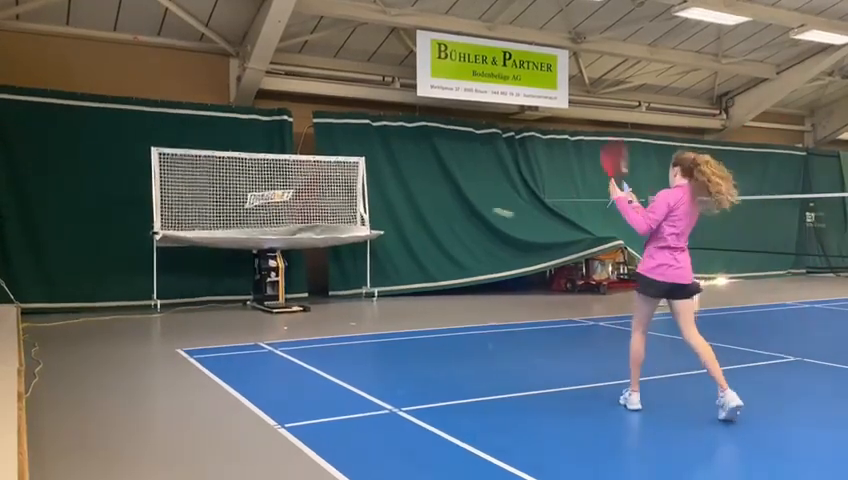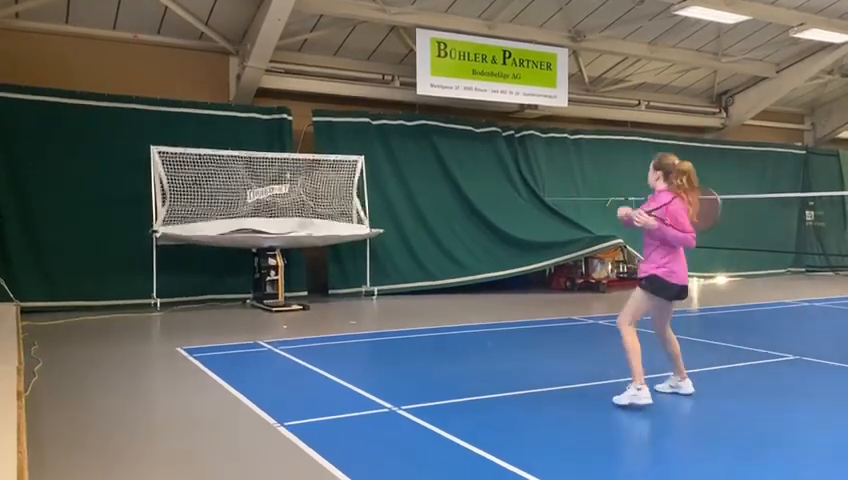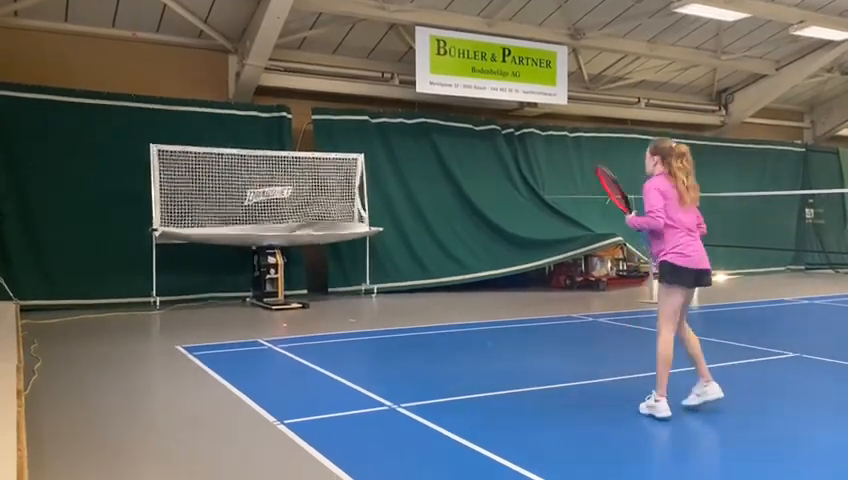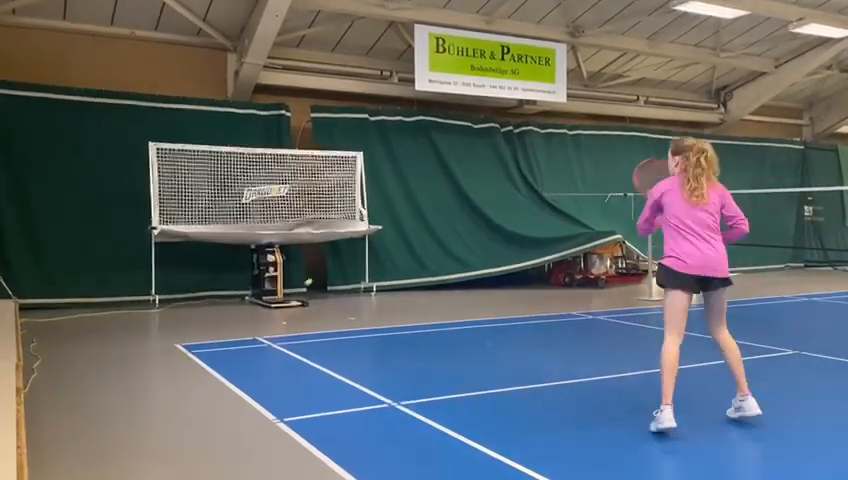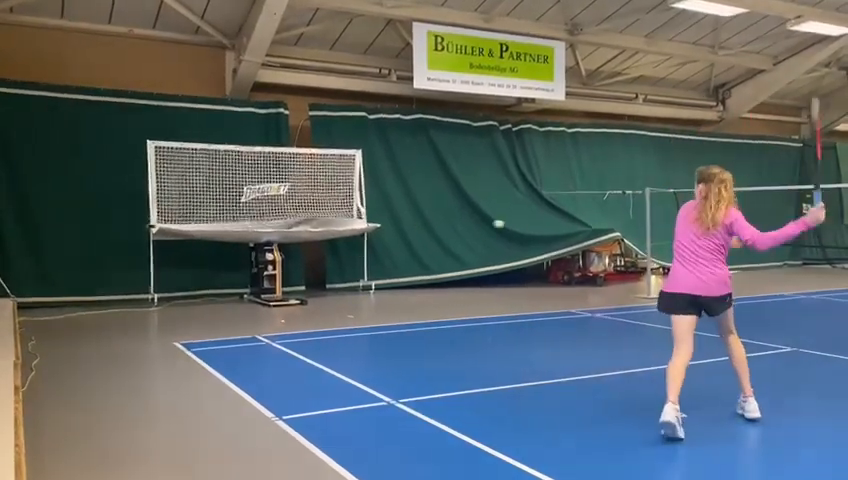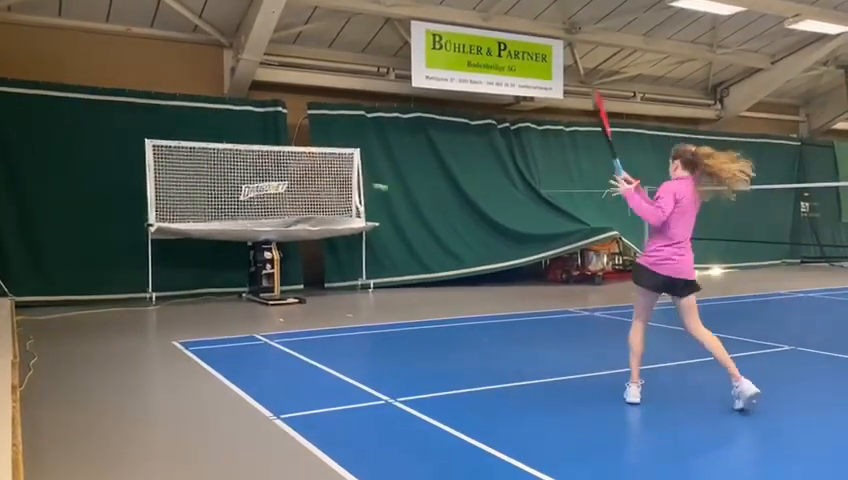
dt=0.4s
person 1, frame 1
left shoulder: (667, 196)
right shoulder: (693, 198)
left elbow: (643, 228)
left wrist: (622, 204)
right wrist: (634, 204)
left hip: (654, 273)
right hip: (682, 276)
left knee: (638, 331)
right knee: (692, 335)
left ankle: (633, 393)
right ankle: (726, 393)
person 1, frame 2
left shoulder: (675, 205)
right shoulder: (655, 200)
left elbow: (689, 241)
right elbow: (639, 223)
left wrist: (654, 225)
right wrist: (628, 214)
left hip: (663, 276)
right hip: (660, 275)
left knee: (626, 324)
right knee: (661, 326)
left ankle: (639, 387)
right ankle: (680, 378)
person 1, frame 3
left shoulder: (655, 184)
right shoulder: (681, 188)
left elbow: (656, 219)
right elbow: (700, 227)
left wrist: (632, 220)
left hip: (677, 261)
right hip: (695, 262)
left knee: (666, 328)
right knee: (679, 325)
left ankle: (659, 399)
right ankle: (706, 383)
person 1, frame 4
left shoulder: (662, 188)
right shoulder: (716, 190)
left elbow: (643, 228)
right elbow: (741, 228)
left hip: (680, 266)
right hip: (715, 266)
left knee: (673, 336)
right knee: (719, 331)
left ankle: (666, 409)
right ankle: (745, 399)
person 1, frame 5
left shoulder: (685, 210)
right shoulder: (729, 214)
right elbow: (762, 243)
right wrist: (806, 221)
left hip: (680, 287)
right hip: (716, 287)
left knee: (682, 351)
right knee: (730, 337)
left ankle: (671, 407)
right ankle: (749, 400)
person 1, frame 6
left shoulder: (672, 187)
right shoulder: (694, 189)
left elbow: (654, 219)
left wrist: (628, 193)
right wrist: (637, 190)
left hip: (656, 265)
right hip: (682, 269)
left knee: (639, 322)
right knee: (696, 328)
left ankle: (634, 385)
right ankle: (740, 381)
